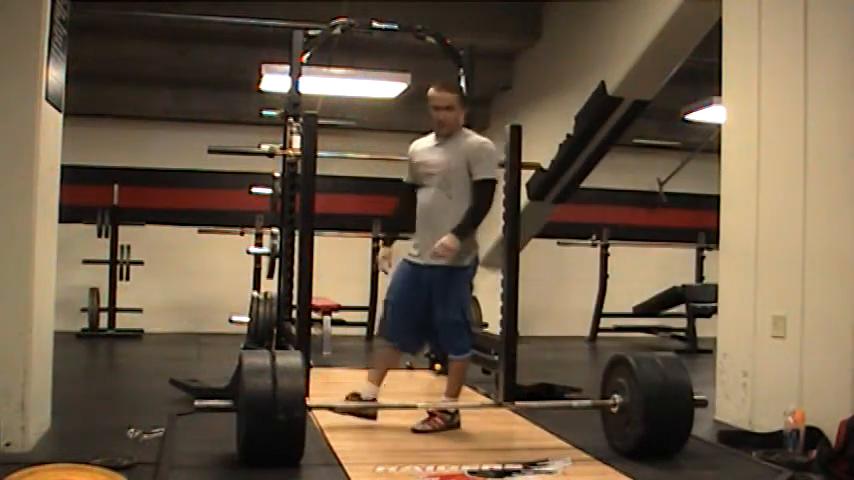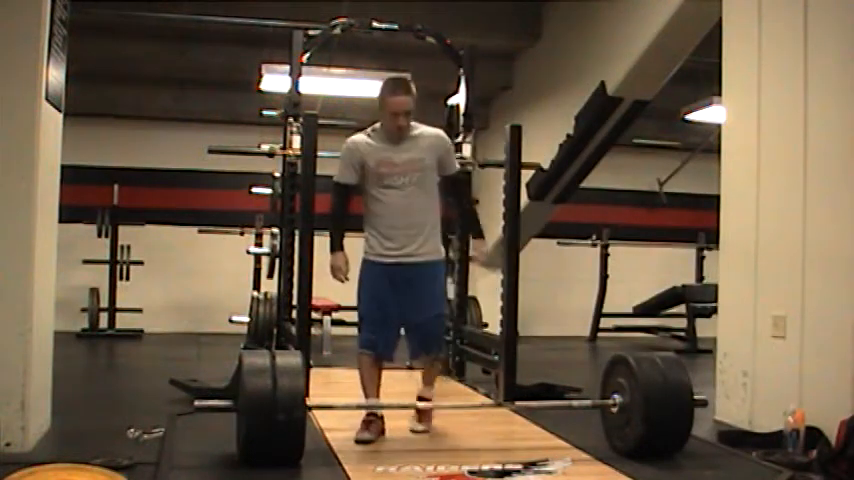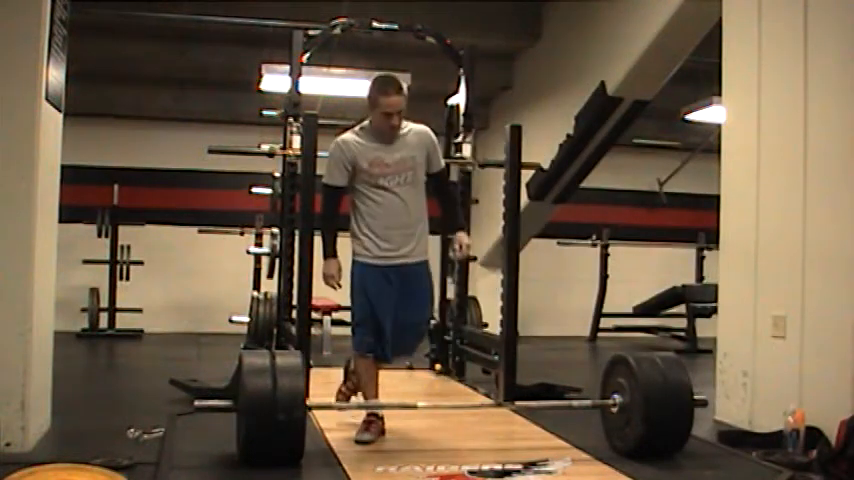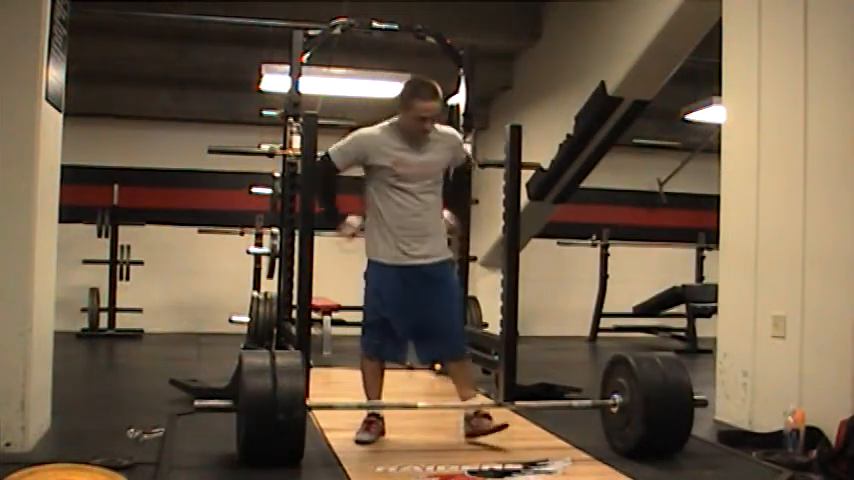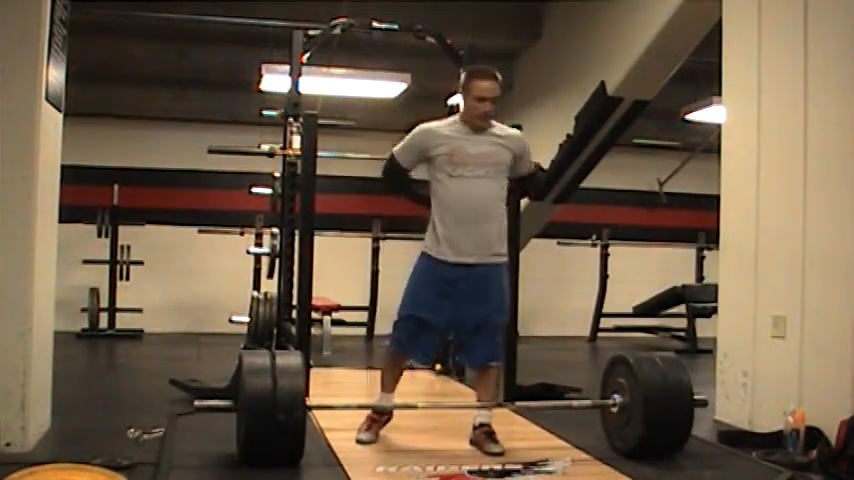
dt=0.5s
person 1, frame 1
left shoulder: (479, 148)
right shoulder: (418, 149)
left elbow: (483, 200)
left wrist: (457, 235)
right wrist: (387, 241)
left hip: (453, 260)
right hip: (416, 257)
left knee: (453, 333)
right knee: (394, 326)
left ankle: (449, 409)
right ankle: (368, 396)
person 1, frame 2
left shoulder: (436, 141)
right shoulder: (358, 146)
left elbow: (457, 190)
right elbow: (341, 200)
left wrist: (476, 235)
right wrist: (337, 249)
left hip: (427, 258)
right hip: (379, 259)
left knee: (429, 332)
right knee: (373, 337)
left ankle: (425, 397)
right ankle: (373, 413)
person 1, frame 3
left shoulder: (423, 137)
right shoulder: (347, 146)
left elbow: (442, 186)
right elbow: (330, 204)
left wrist: (458, 228)
right wrist: (329, 256)
left hip: (415, 258)
right hip: (370, 261)
left knee: (409, 335)
right knee: (367, 338)
left ankle: (356, 373)
right ankle: (373, 414)
person 1, frame 4
left shoulder: (449, 140)
right shoulder: (371, 140)
left elbow: (461, 172)
right elbow: (325, 170)
right wrist: (338, 217)
left hip: (436, 260)
right hip: (387, 261)
left knee: (452, 339)
right knee: (376, 340)
left ankle: (473, 414)
right ankle: (374, 416)
person 1, frame 5
left shoulder: (513, 141)
right shoulder: (430, 134)
left elbow: (528, 181)
right elbow: (392, 172)
right wrist: (430, 199)
left hip: (489, 263)
right hip: (438, 258)
left knee: (488, 346)
right knee: (406, 334)
left ankle: (482, 425)
right ankle: (381, 409)
